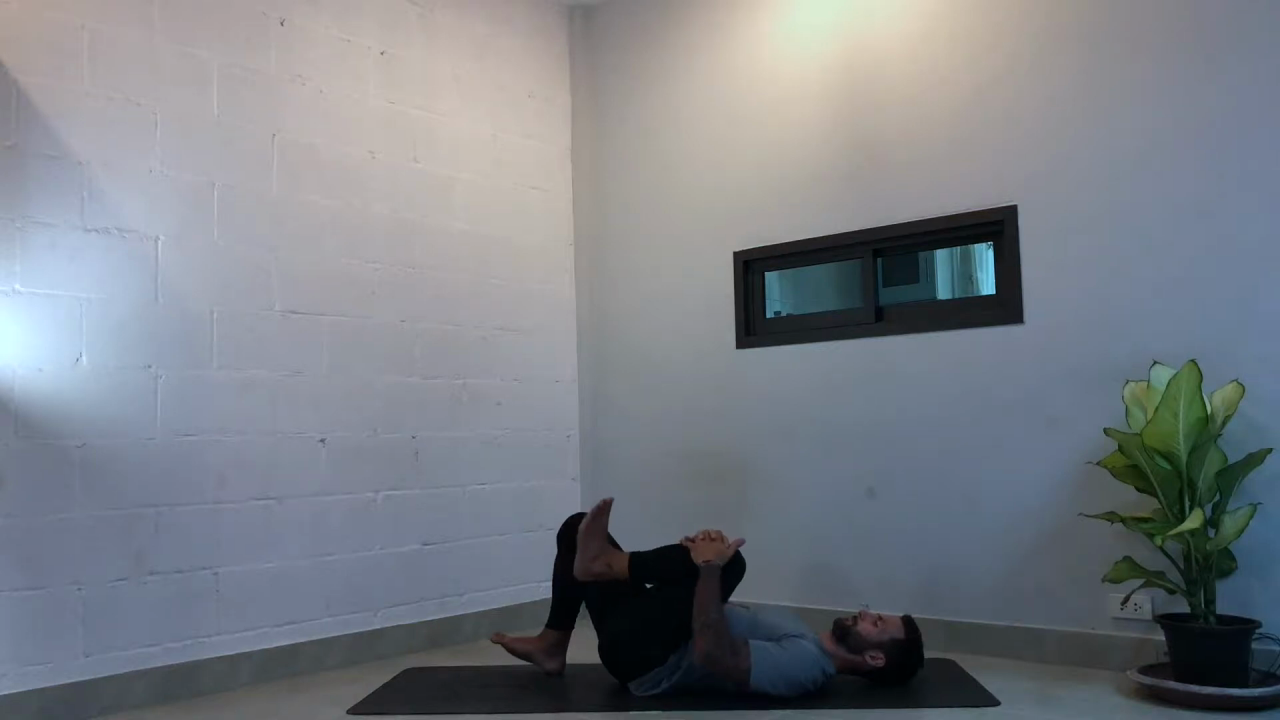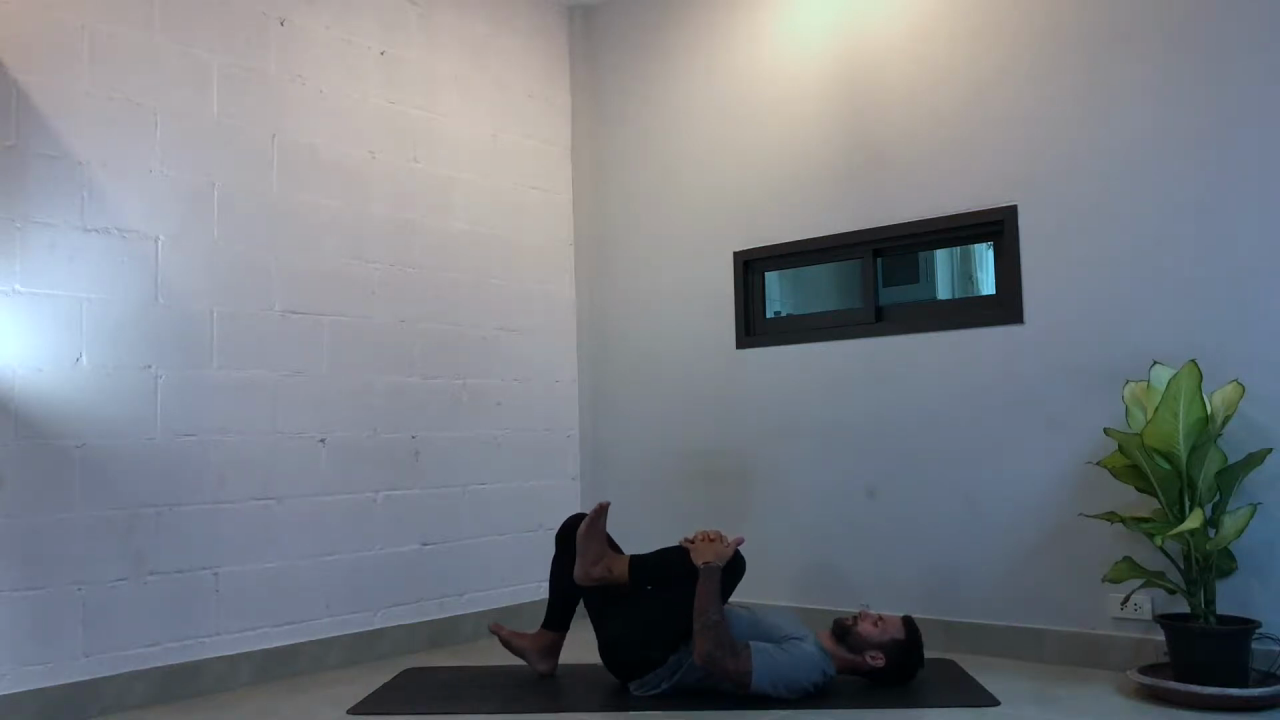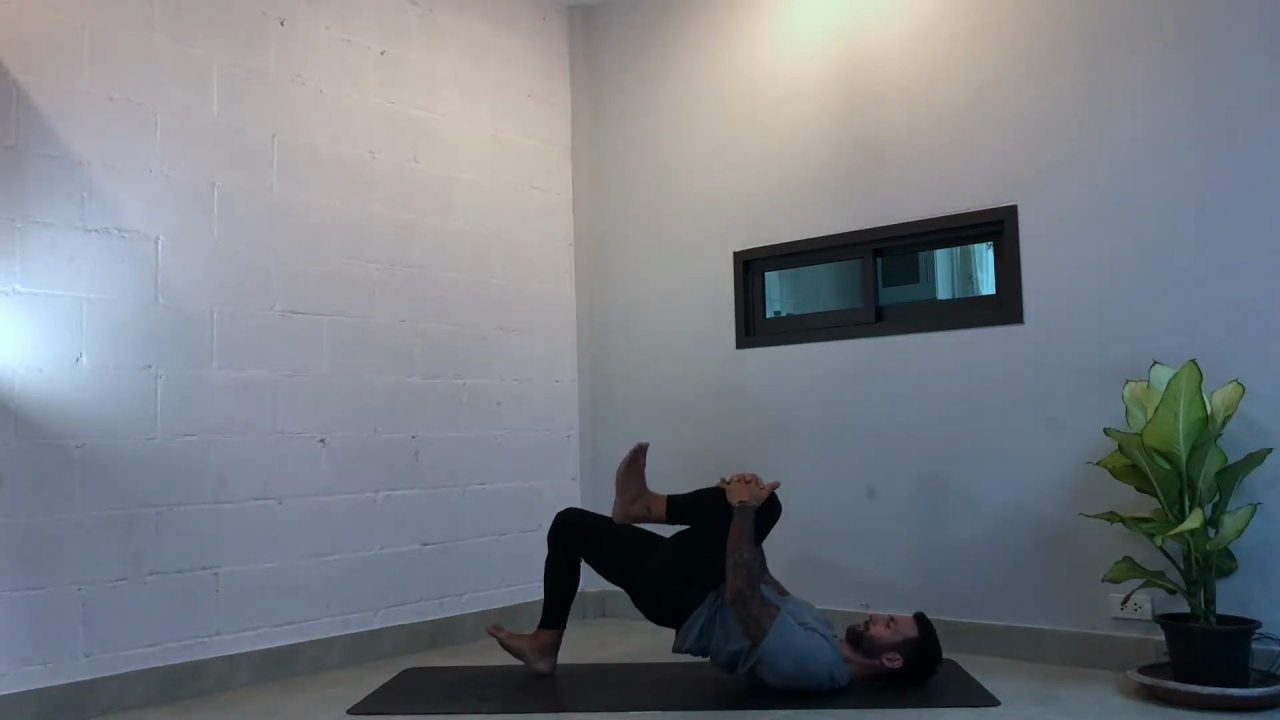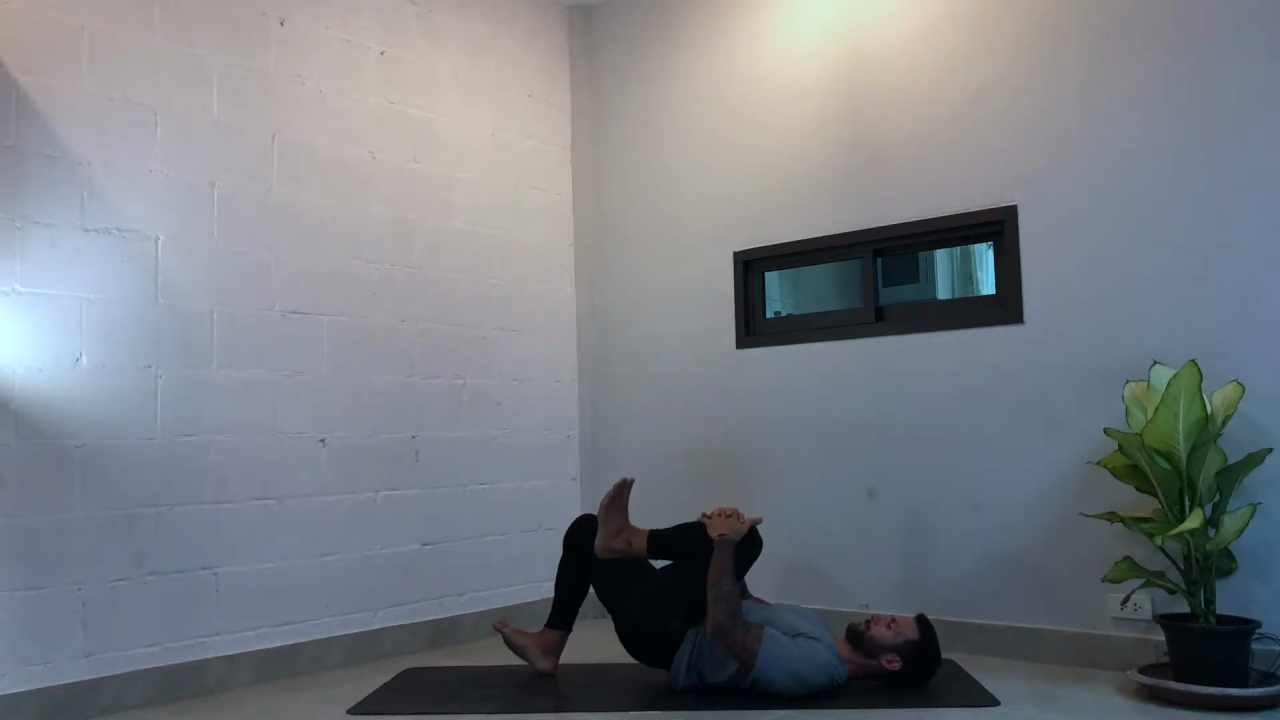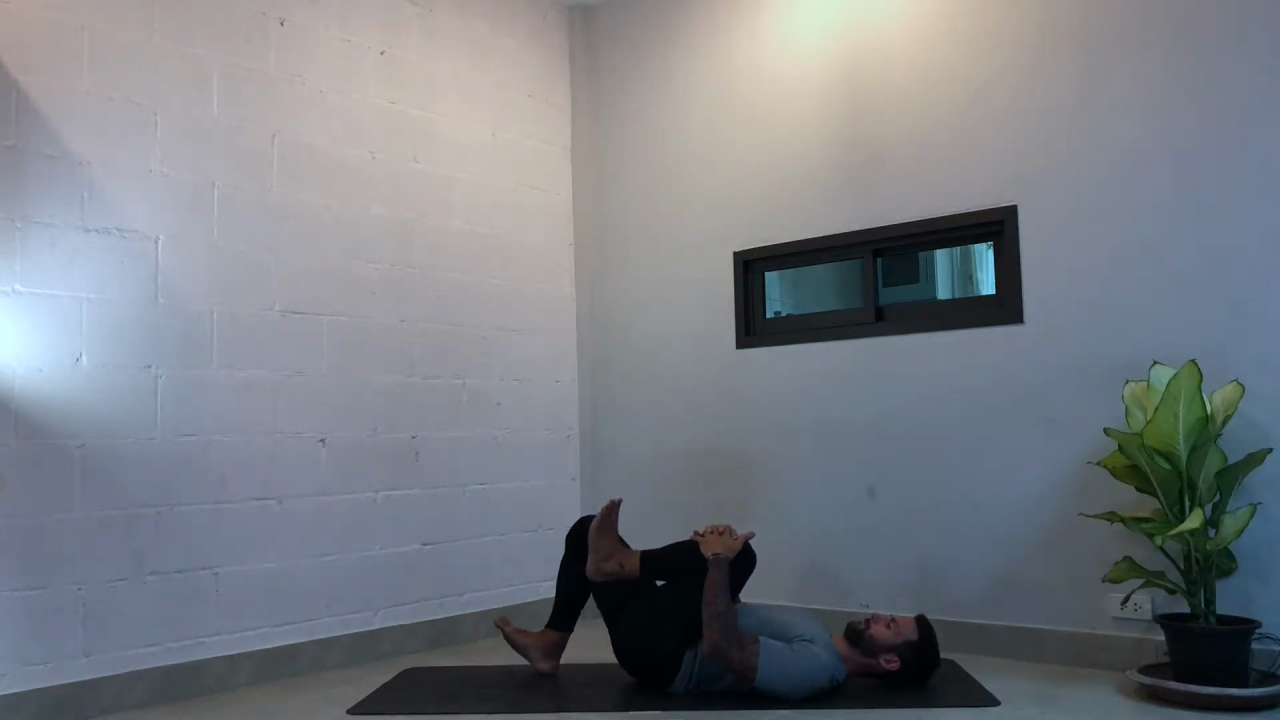
dt=1s
person 1, frame 1
left shoulder: (806, 664)
right shoulder: (802, 639)
left elbow: (711, 654)
right elbow: (721, 616)
left wrist: (710, 568)
right wrist: (708, 563)
left hip: (640, 657)
right hip: (641, 635)
left knee: (728, 563)
right knee: (576, 528)
left ankle: (606, 563)
right ankle: (552, 646)
person 1, frame 2
left shoulder: (808, 666)
right shoulder: (803, 642)
left elbow: (712, 656)
right elbow: (716, 620)
left wrist: (710, 569)
right wrist: (709, 562)
left hip: (639, 656)
right hip: (644, 633)
left knee: (727, 563)
right knee: (575, 528)
left ankle: (605, 568)
right ankle: (546, 646)
person 1, frame 3
left shoulder: (816, 663)
right shoulder: (824, 642)
left elbow: (741, 596)
right elbow: (763, 584)
left wrist: (744, 511)
right wrist: (746, 510)
left hip: (678, 596)
right hip: (689, 587)
left knee: (763, 505)
right knee: (567, 524)
left ankle: (642, 505)
right ankle: (546, 645)
person 1, frame 4
left shoulder: (816, 667)
right shoulder: (819, 638)
left elbow: (723, 626)
right elbow: (741, 602)
left wrist: (724, 544)
right wrist: (725, 543)
left hip: (661, 634)
right hip: (670, 622)
left knee: (744, 538)
right knee: (583, 529)
left ankle: (626, 541)
right ankle: (550, 646)
person 1, frame 5
left shoulder: (817, 668)
right shoulder: (817, 639)
left elbow: (720, 647)
left wrist: (718, 562)
right wrist: (719, 557)
left hip: (658, 652)
right hip: (662, 632)
left knee: (738, 556)
right knee: (584, 532)
left ankle: (616, 563)
right ankle: (550, 645)
